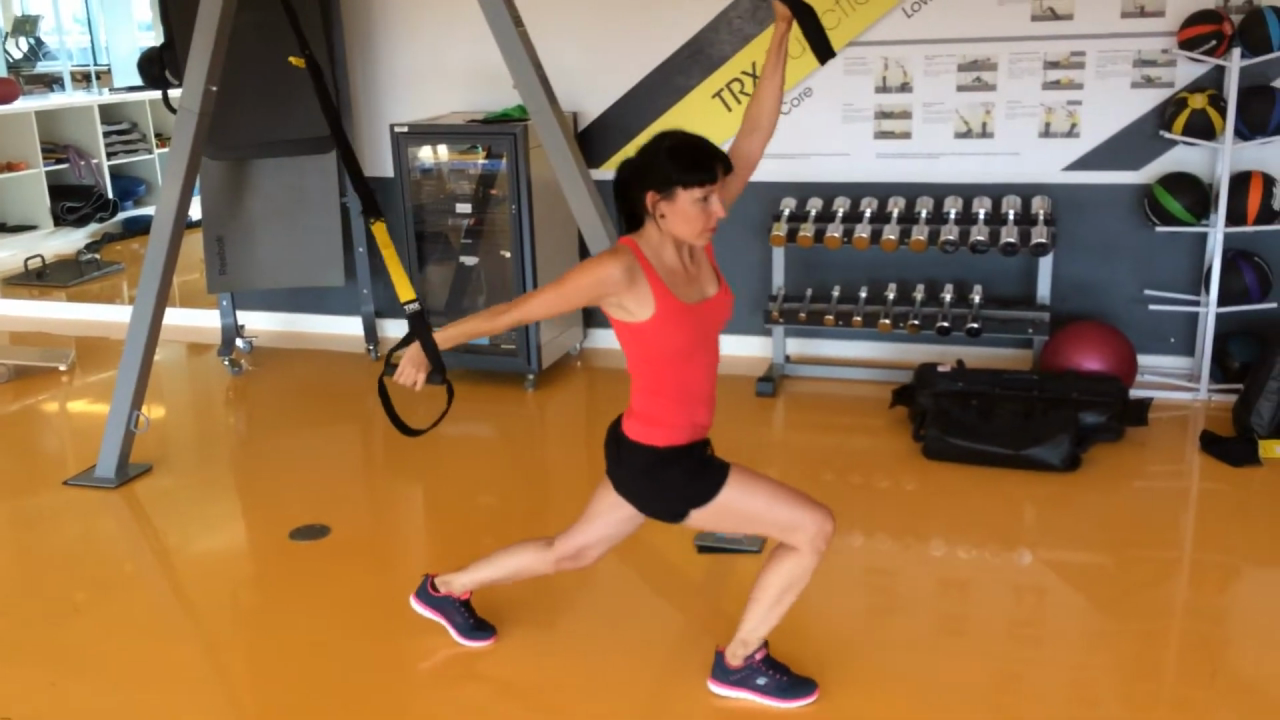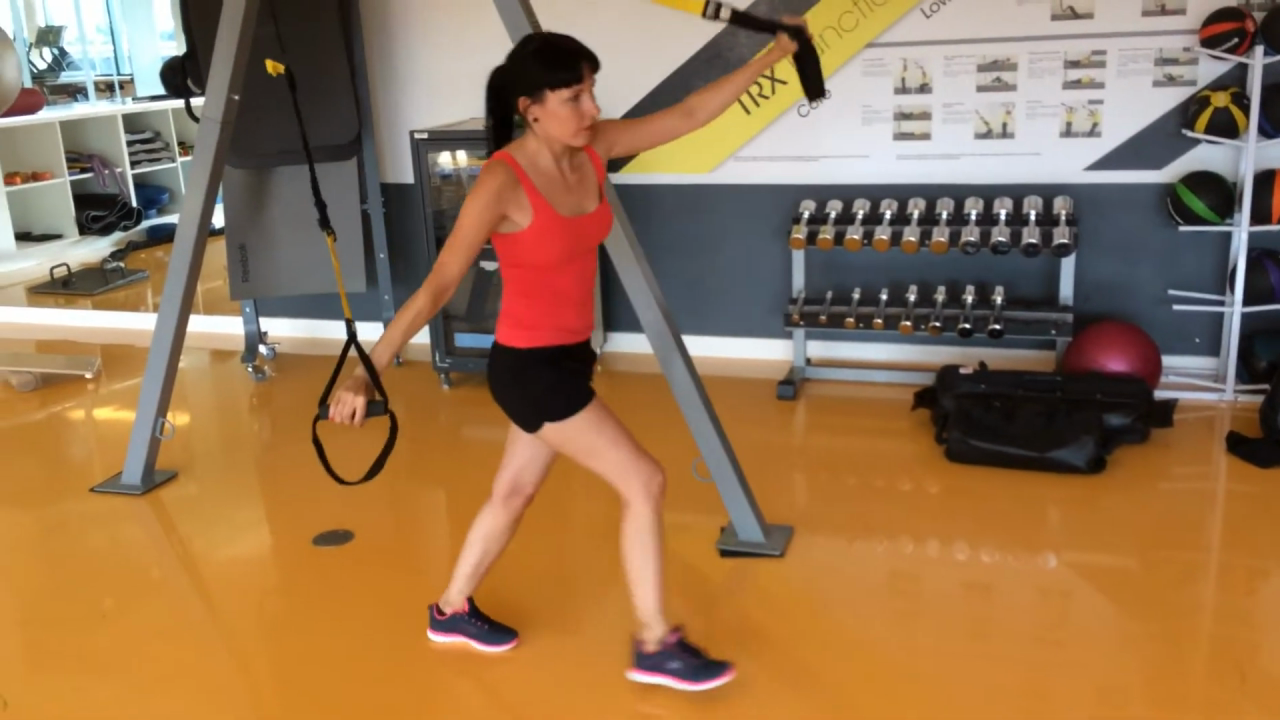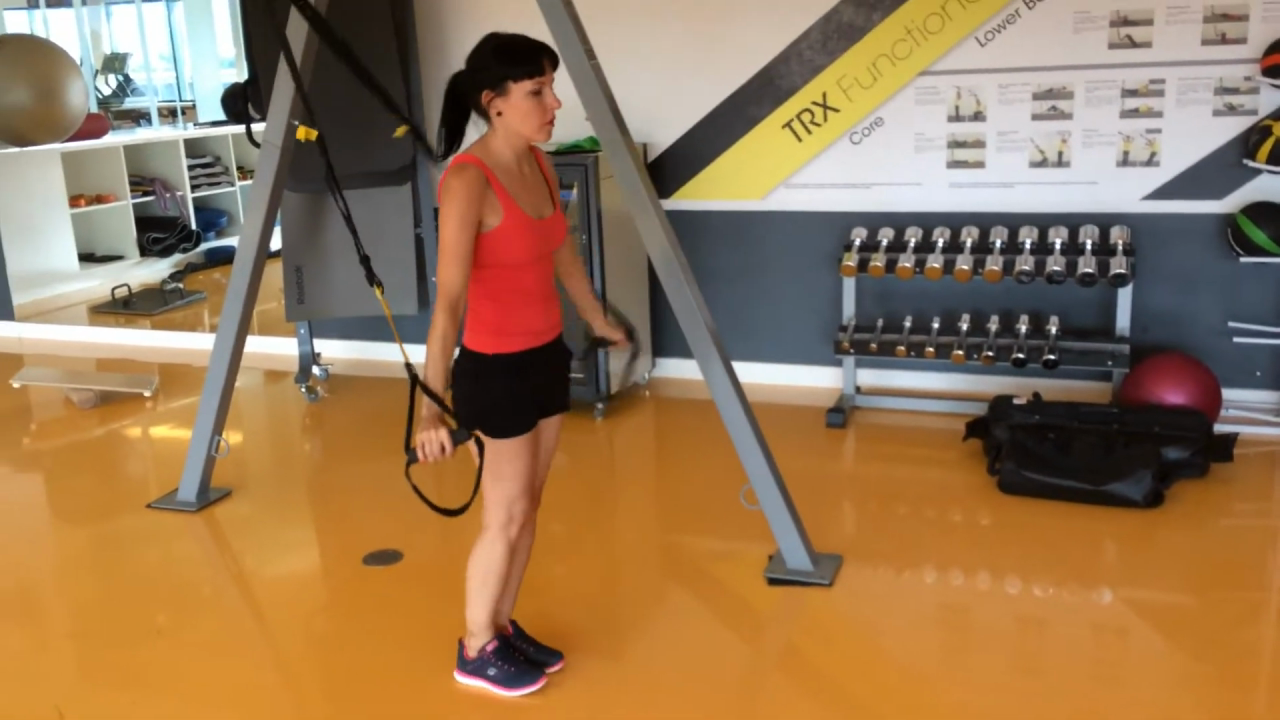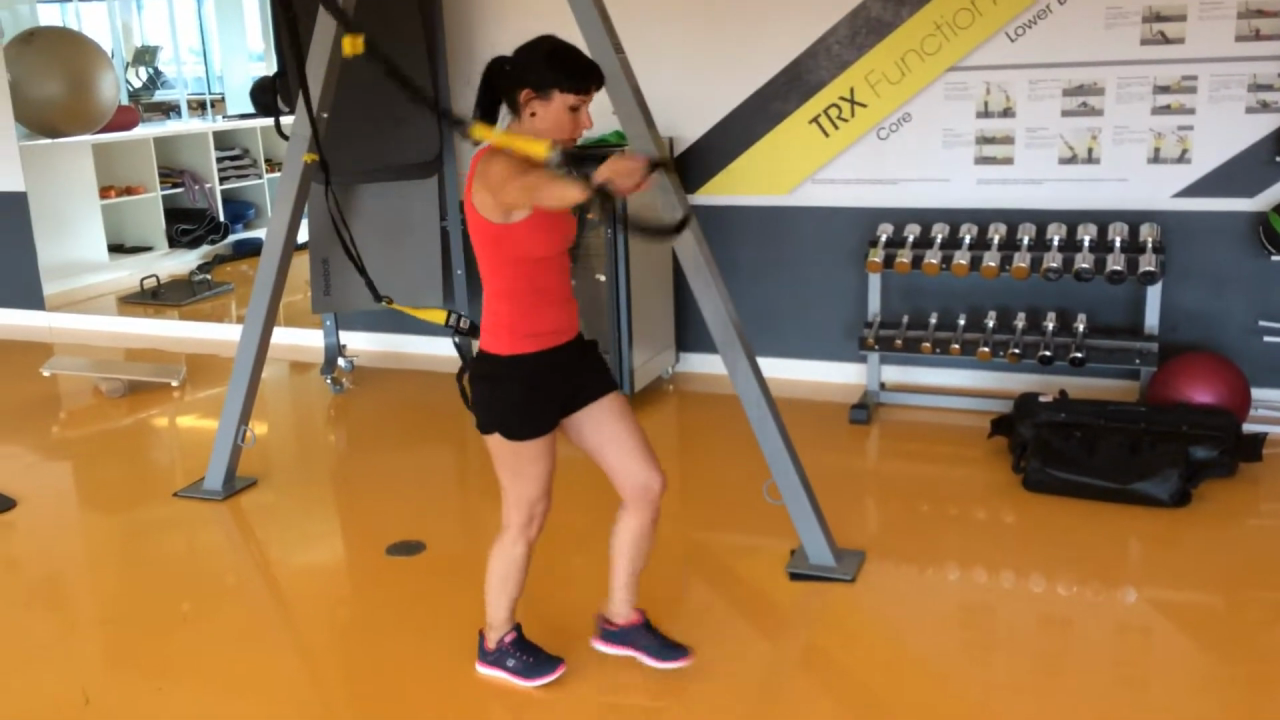
dt=0.5s
person 1, frame 1
left shoulder: (692, 237)
right shoulder: (619, 270)
left elbow: (755, 136)
right elbow: (512, 310)
right wrist: (429, 344)
left hip: (676, 450)
right hip: (658, 462)
left knee: (570, 550)
right knee: (812, 527)
left ankle: (444, 590)
right ankle: (740, 661)
person 1, frame 2
left shoulder: (590, 149)
right shoulder: (499, 184)
left elbow: (684, 114)
right elbow: (437, 286)
left wrist: (765, 61)
right wrist: (368, 371)
left hip: (566, 355)
right hip: (529, 367)
left knee: (513, 493)
right knee: (645, 485)
left ankle: (451, 610)
right ankle: (656, 643)
person 1, frame 3
left shoulder: (536, 164)
right shoulder: (466, 182)
right elbow: (450, 297)
left wrist: (598, 318)
right wrist: (431, 404)
left hip: (548, 356)
right hip: (496, 370)
left knee: (526, 507)
right knee: (505, 520)
left ankle: (502, 627)
right ankle: (477, 650)
person 1, frame 4
left shoulder: (527, 165)
right shoulder: (499, 167)
right elbow: (544, 193)
right wrist: (600, 182)
left hip: (568, 356)
right hip: (514, 372)
left knee: (646, 485)
right knee: (527, 519)
left ankle: (621, 619)
right ankle: (499, 641)
